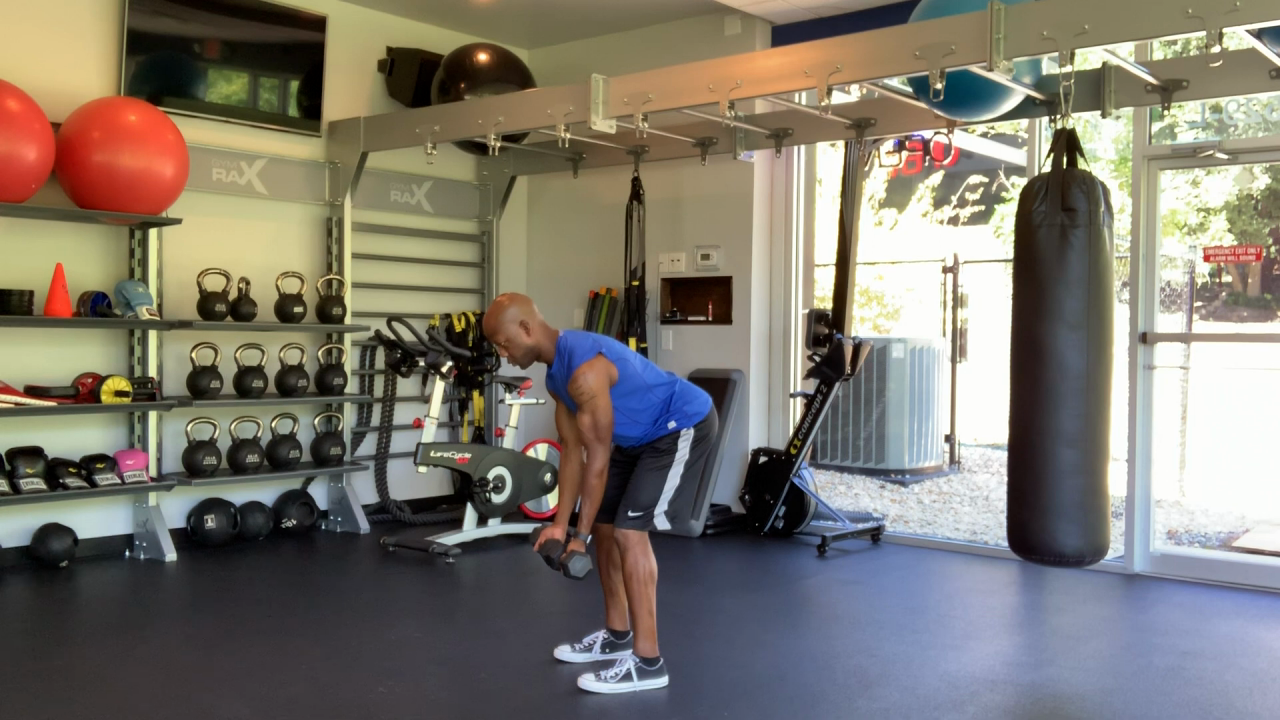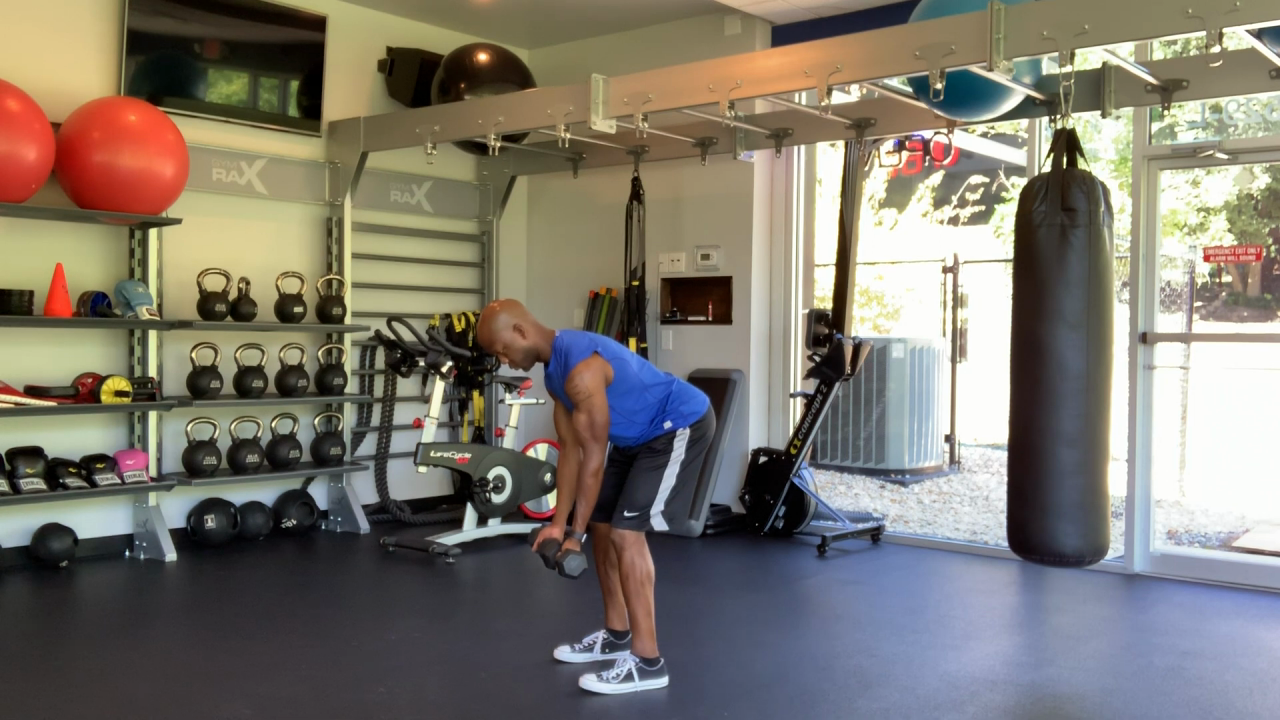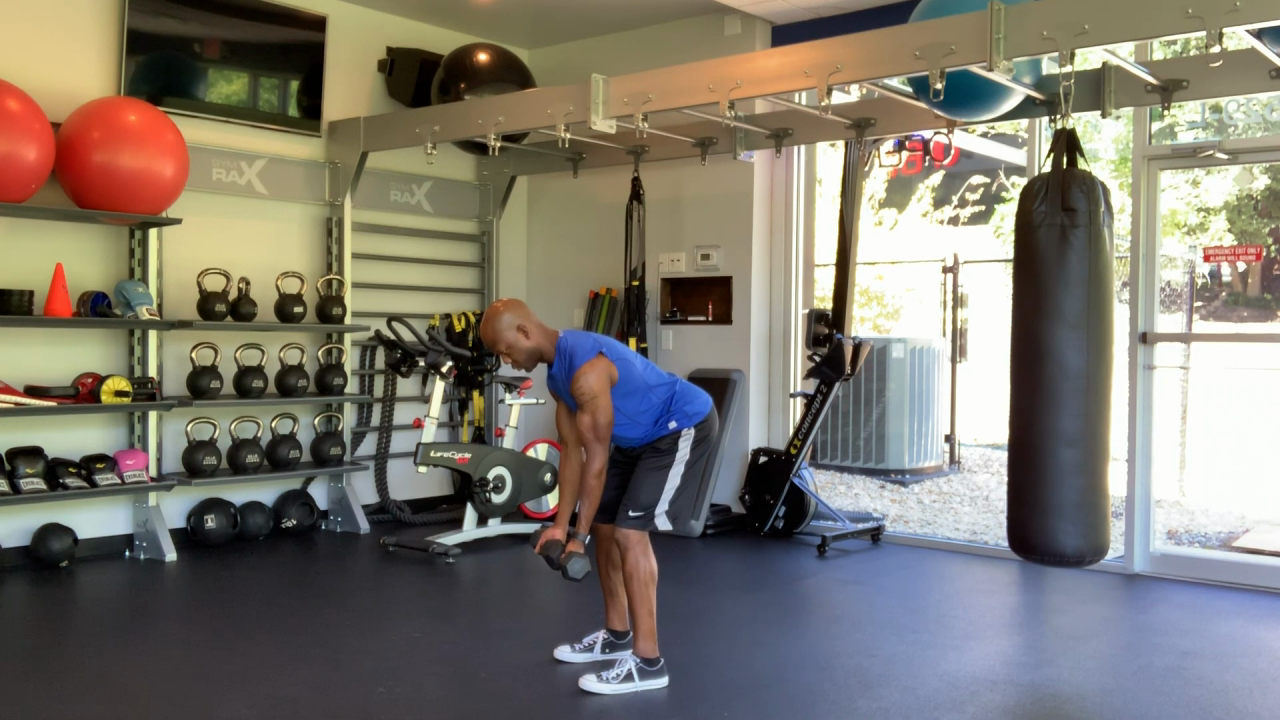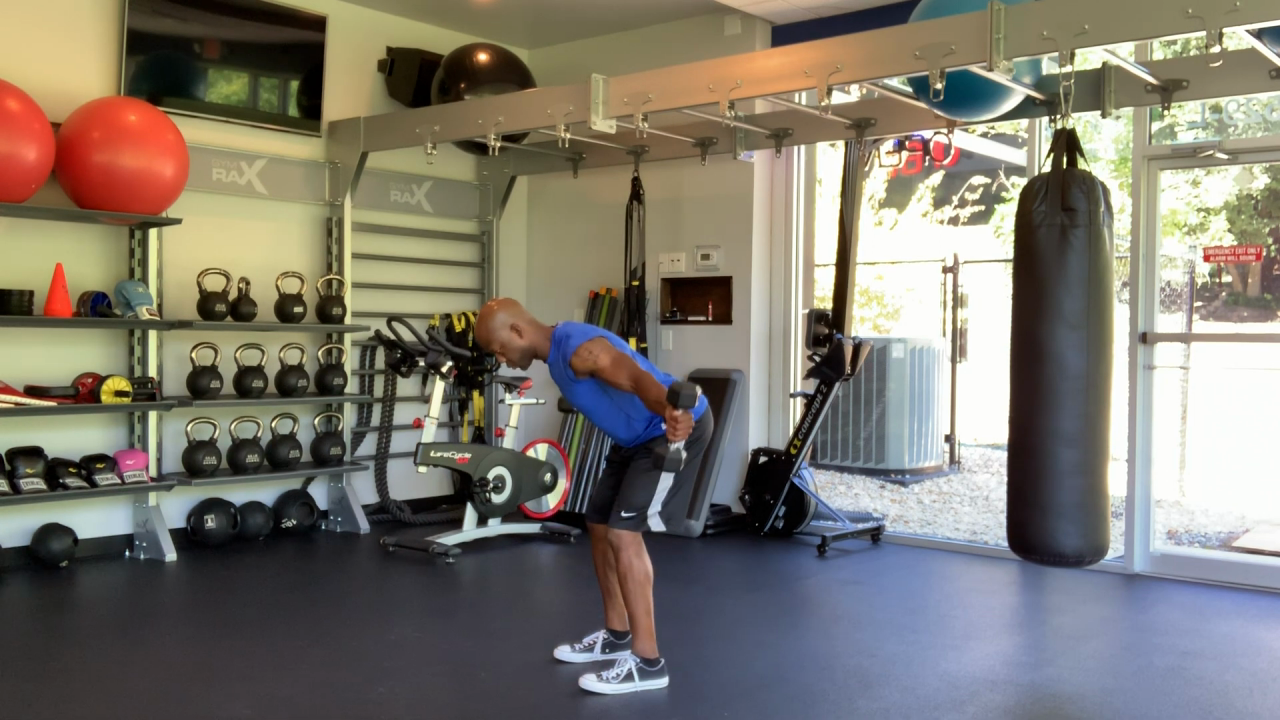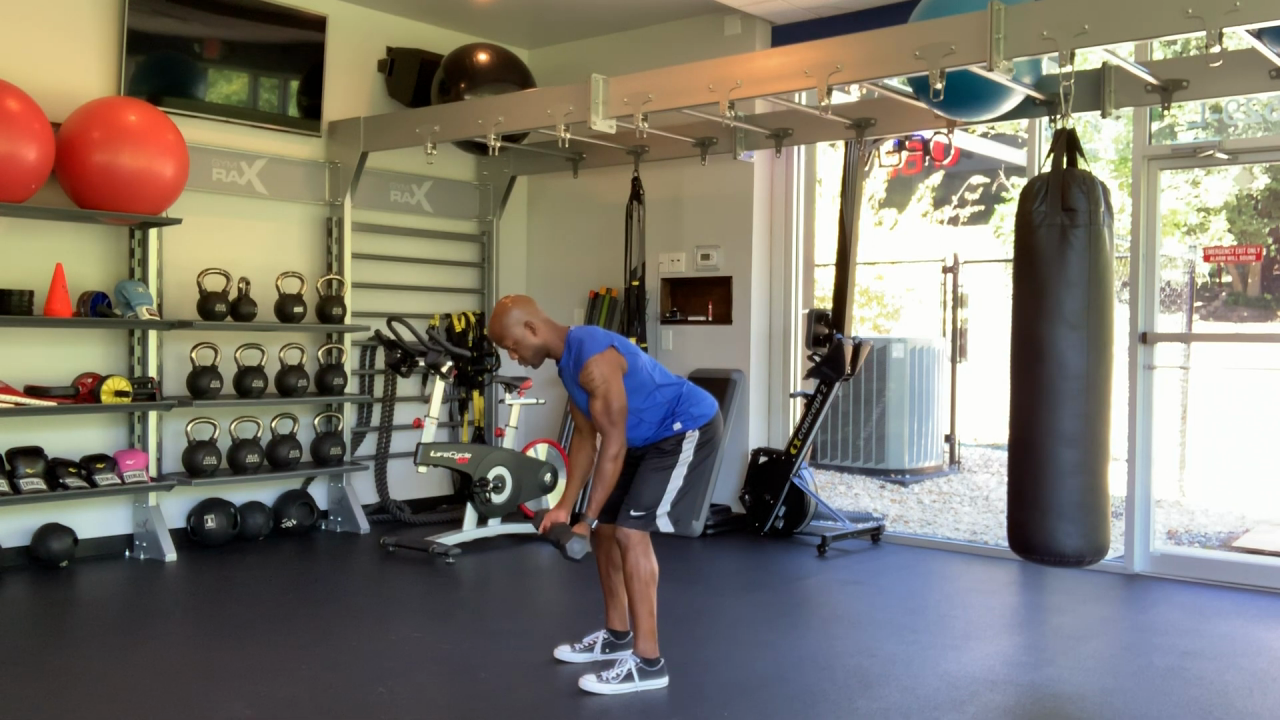
dt=1s
person 1, frame 1
left shoulder: (584, 369)
right shoulder: (556, 372)
left elbow: (598, 459)
right elbow: (572, 452)
left wrist: (580, 535)
right wrist: (561, 524)
left hip: (683, 425)
right hip: (643, 434)
left knee: (629, 532)
right knee: (604, 527)
left ankle: (647, 661)
right ankle: (617, 635)
person 1, frame 2
left shoulder: (580, 367)
right shoulder: (554, 370)
left elbow: (593, 457)
right elbow: (571, 450)
left wrist: (575, 534)
right wrist: (559, 522)
left hip: (680, 426)
right hip: (641, 434)
left knee: (626, 533)
right knee: (602, 526)
left ankle: (647, 661)
right ankle: (616, 635)
person 1, frame 3
left shoulder: (585, 368)
right shoulder: (556, 372)
left elbow: (597, 459)
right elbow: (571, 451)
left wrist: (579, 536)
right wrist: (561, 524)
left hip: (683, 426)
right hip: (642, 435)
left knee: (629, 533)
right knee: (604, 526)
left ankle: (647, 661)
right ankle: (617, 635)
person 1, frame 4
left shoulder: (578, 347)
right shoulder: (557, 352)
left elbow: (641, 380)
left wrist: (672, 415)
right wrist: (572, 396)
left hip: (673, 425)
right hip: (639, 434)
left knee: (623, 532)
right knee: (599, 525)
left ankle: (647, 662)
right ankle: (617, 635)
person 1, frame 5
left shoulder: (593, 357)
right shoulder: (567, 360)
left elbow: (613, 444)
right elbow: (586, 435)
left wrist: (587, 520)
right wrist: (565, 506)
left hip: (688, 428)
right hip: (652, 435)
left knee: (631, 532)
right knee: (607, 528)
left ankle: (647, 662)
right ankle: (616, 635)
